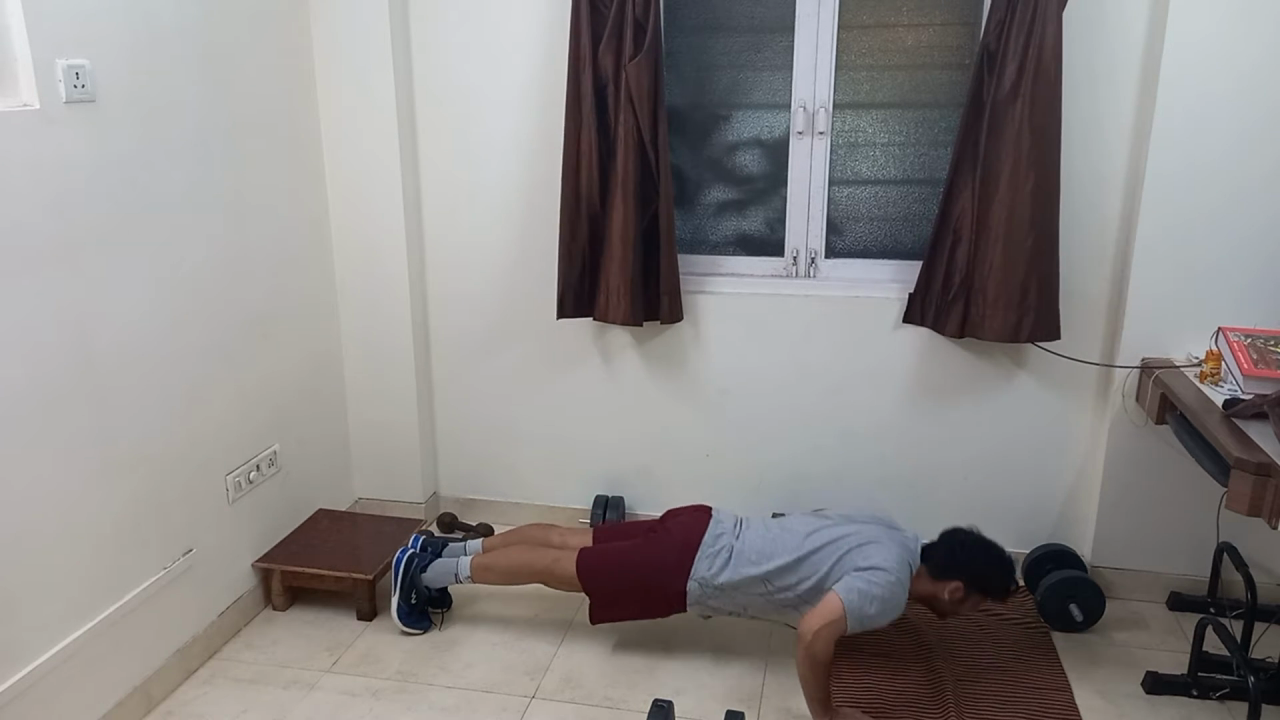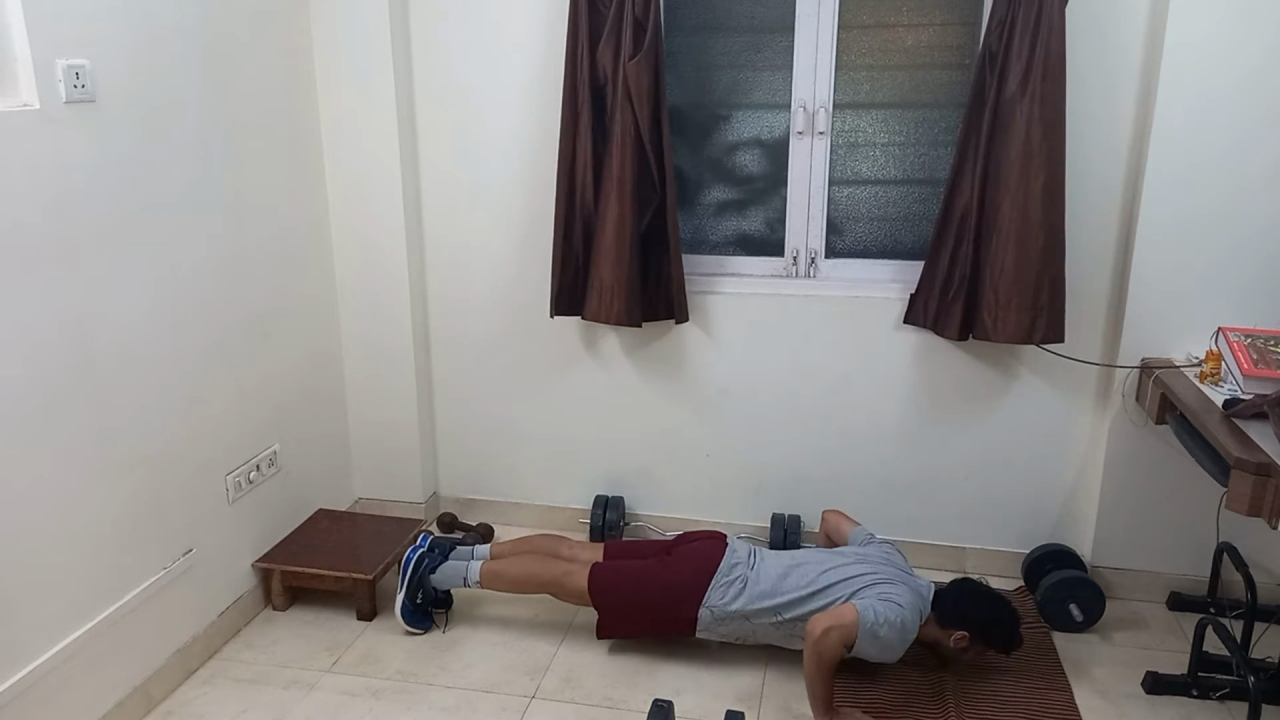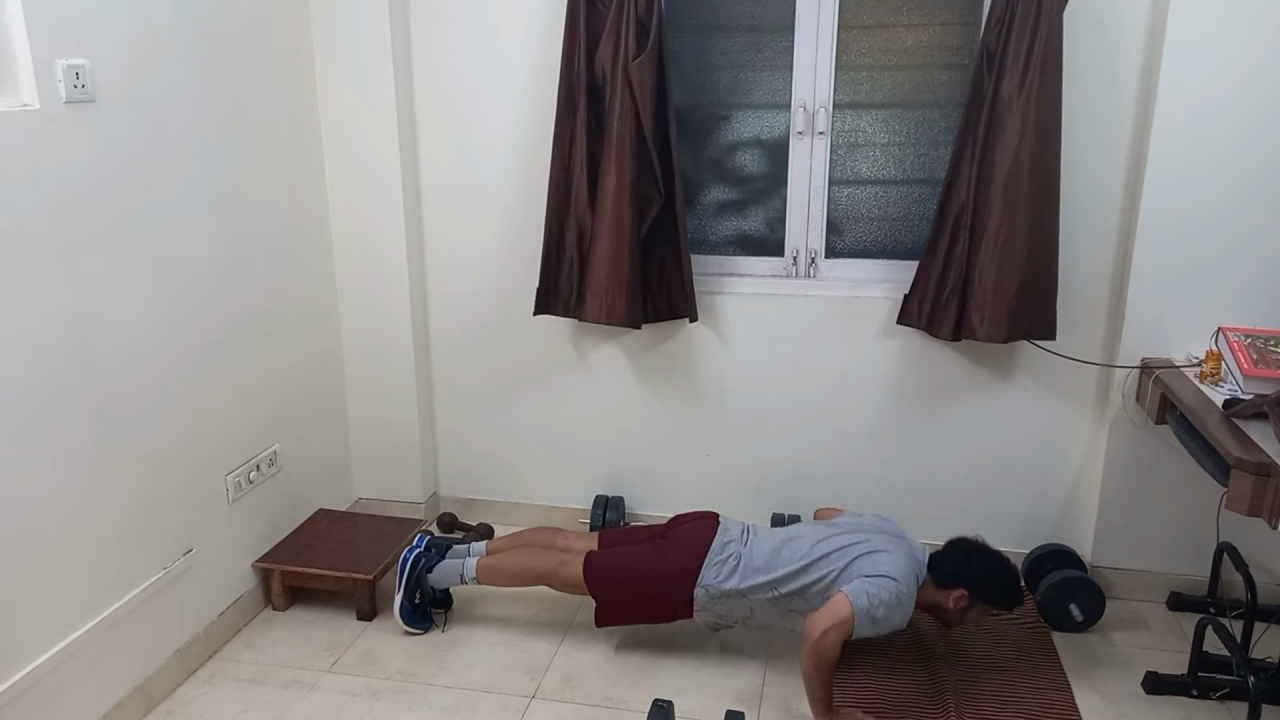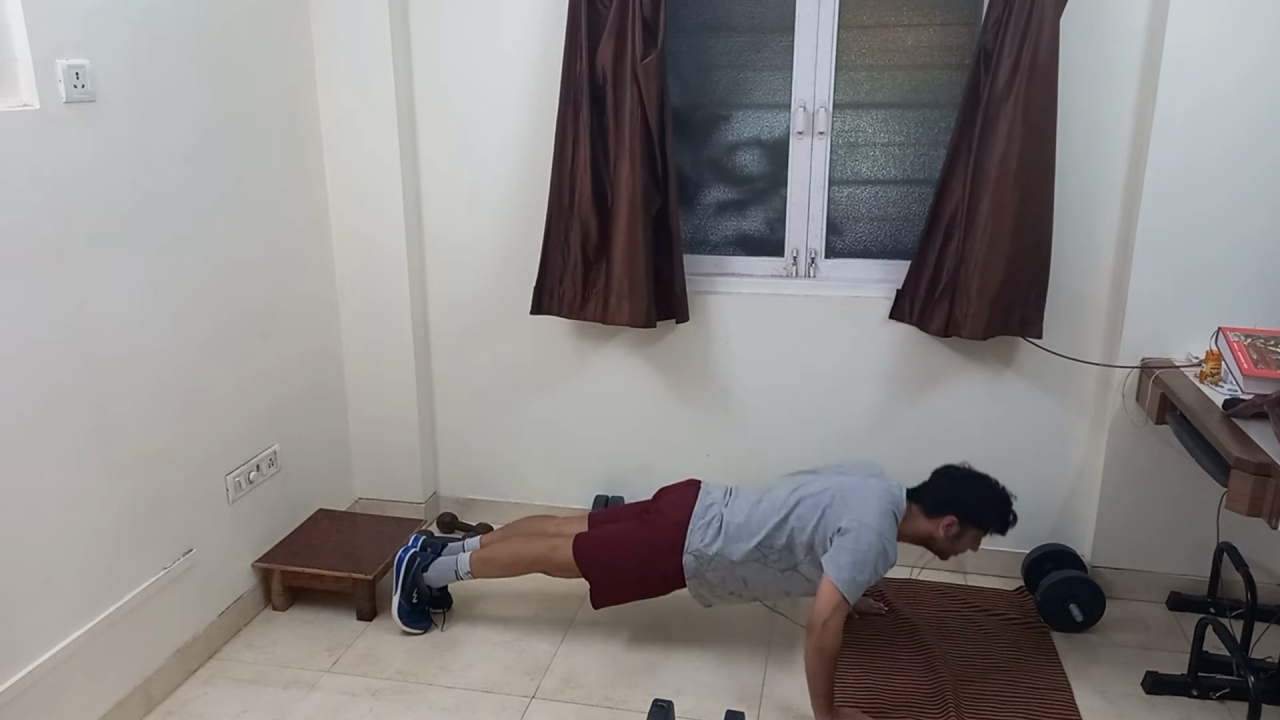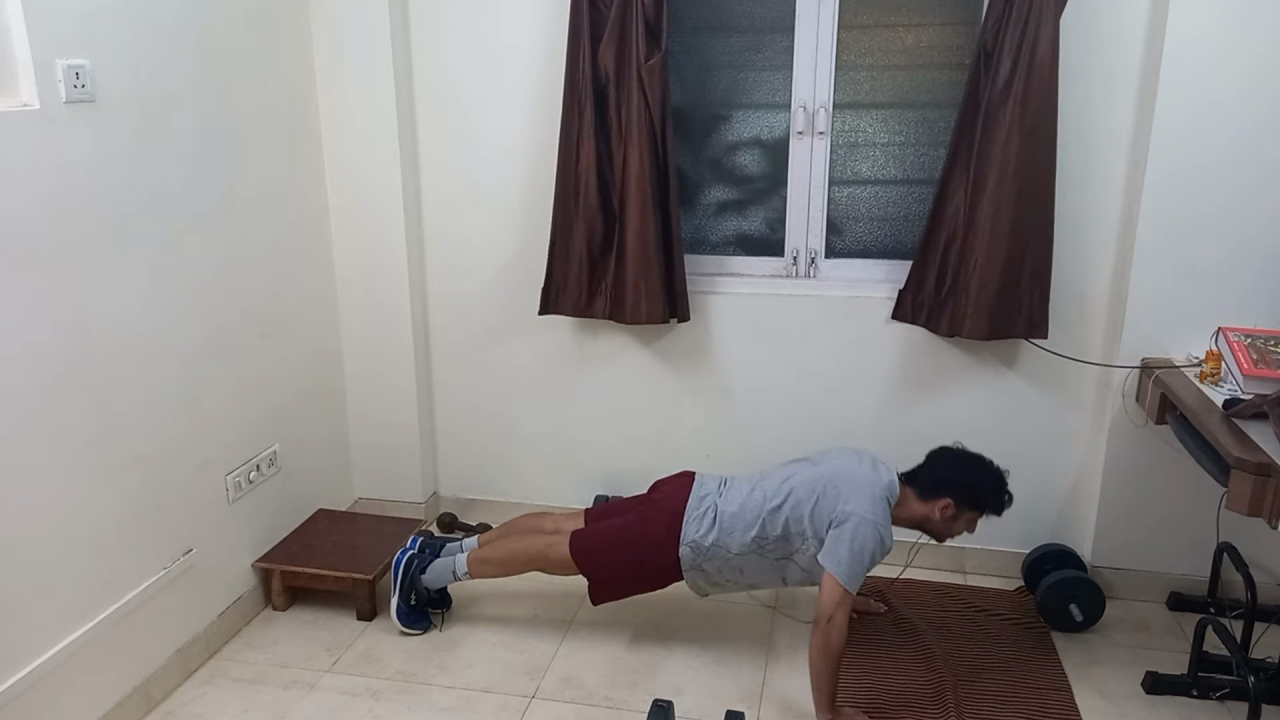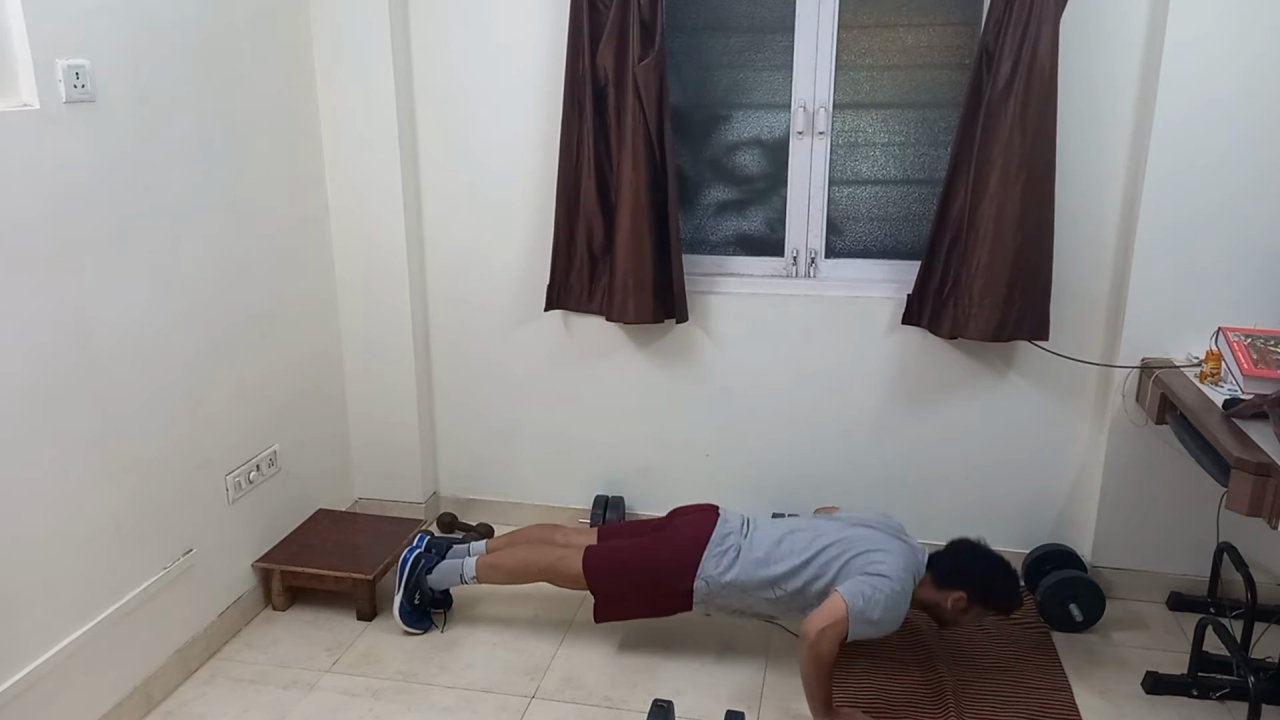
dt=0.4s
person 1, frame 1
left shoulder: (890, 536)
right shoulder: (888, 586)
right elbow: (813, 634)
left hip: (704, 531)
right hip: (693, 570)
left knee: (567, 540)
right knee: (559, 569)
left ankle: (444, 550)
right ankle: (430, 569)
person 1, frame 2
left shoulder: (893, 565)
right shoulder: (897, 623)
left elbow: (831, 517)
right elbow: (823, 633)
left hip: (718, 557)
right hip: (706, 597)
left knee: (579, 555)
right knee: (570, 583)
left ankle: (452, 555)
right ankle: (438, 570)
person 1, frame 3
left shoulder: (894, 540)
right shoulder: (894, 593)
left elbow: (824, 513)
right elbow: (819, 633)
left hip: (713, 539)
right hip: (701, 580)
left knee: (576, 544)
right knee: (567, 570)
left ankle: (449, 552)
right ankle: (435, 569)
person 1, frame 4
left shoulder: (878, 485)
right shoulder: (876, 536)
right elbow: (822, 624)
left wrist: (847, 591)
left hip: (698, 508)
right hip: (688, 547)
left knee: (564, 533)
right knee: (556, 556)
left ankle: (443, 550)
right ankle: (433, 568)
person 1, frame 5
left shoulder: (871, 470)
right shoulder: (869, 521)
right elbow: (827, 621)
left wrist: (845, 590)
left hip: (691, 499)
right hip: (684, 539)
left knee: (562, 528)
right knee: (553, 553)
left ankle: (440, 550)
right ankle: (430, 569)
person 1, frame 6
left shoulder: (894, 538)
right shoulder: (892, 590)
right elbow: (817, 634)
left hip: (710, 531)
right hip: (699, 569)
left knee: (572, 541)
right knee: (564, 567)
left ankle: (448, 552)
right ankle: (436, 569)
